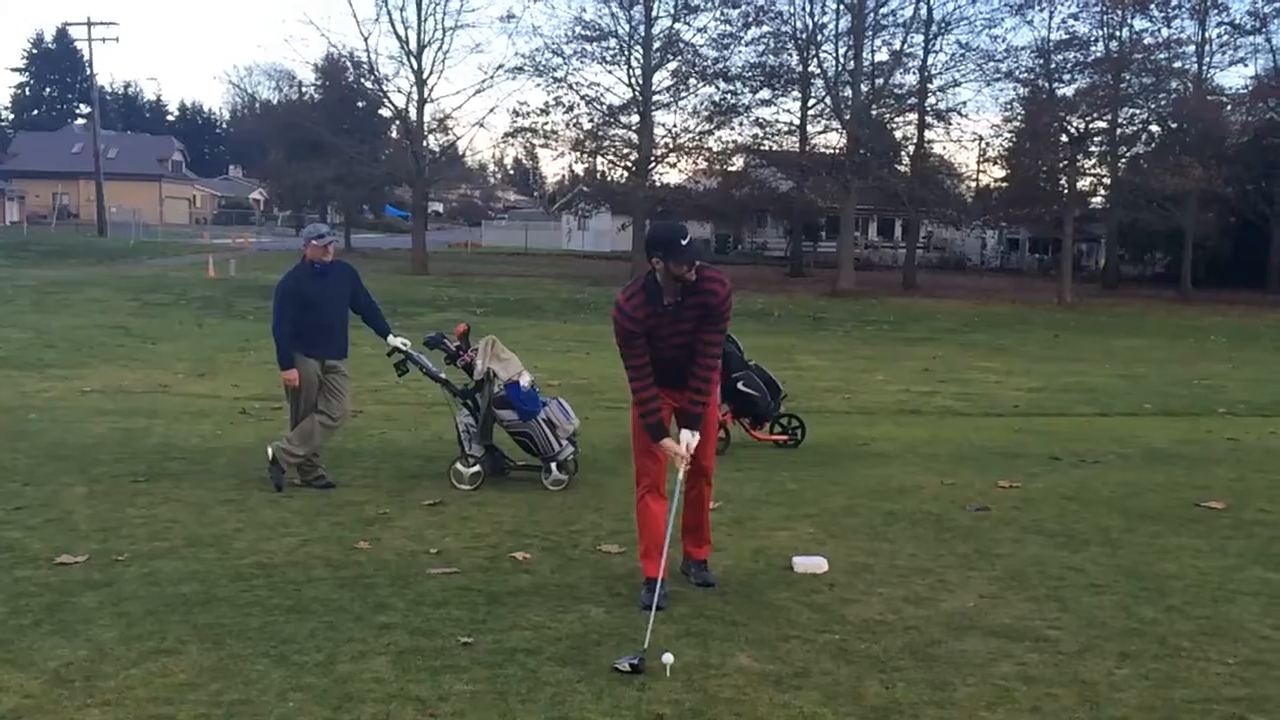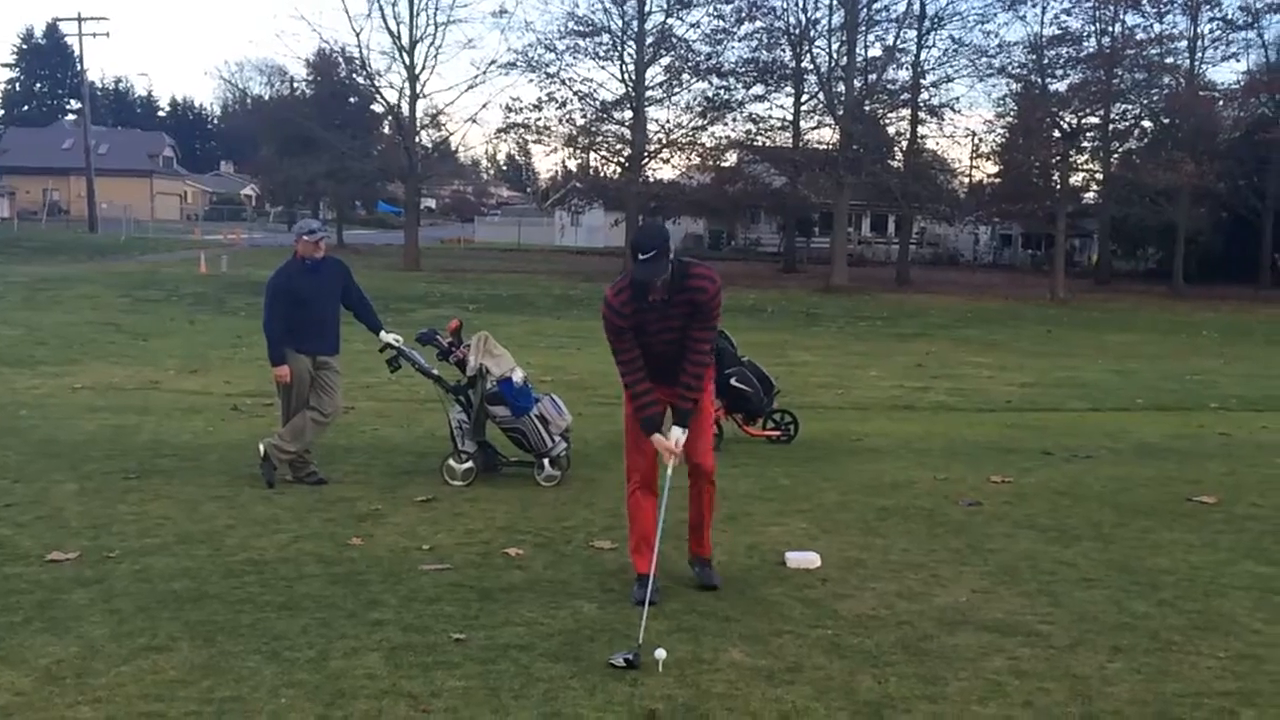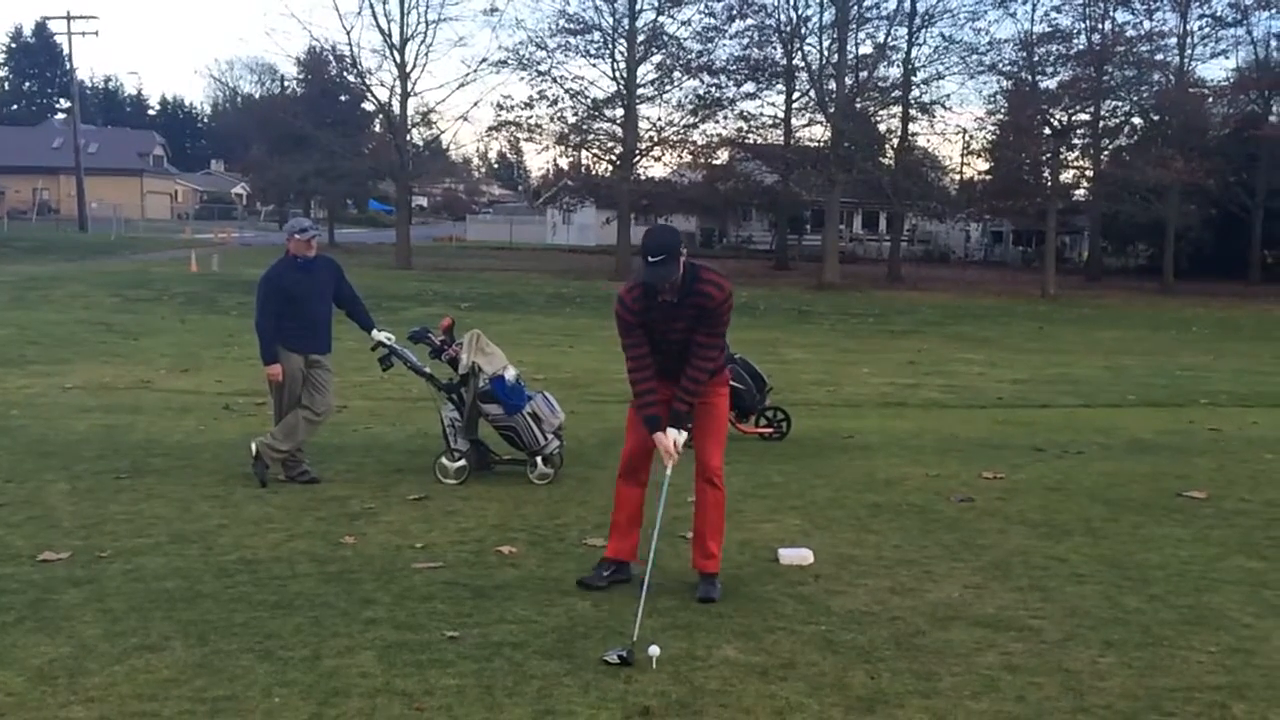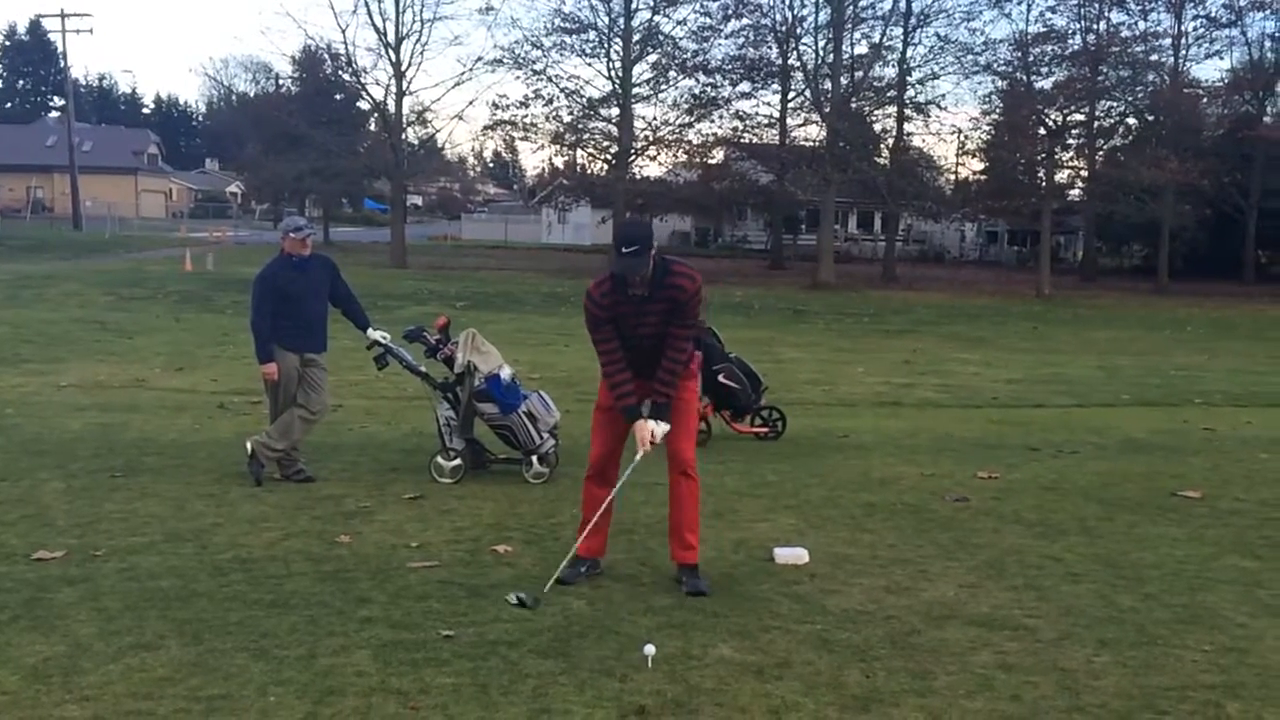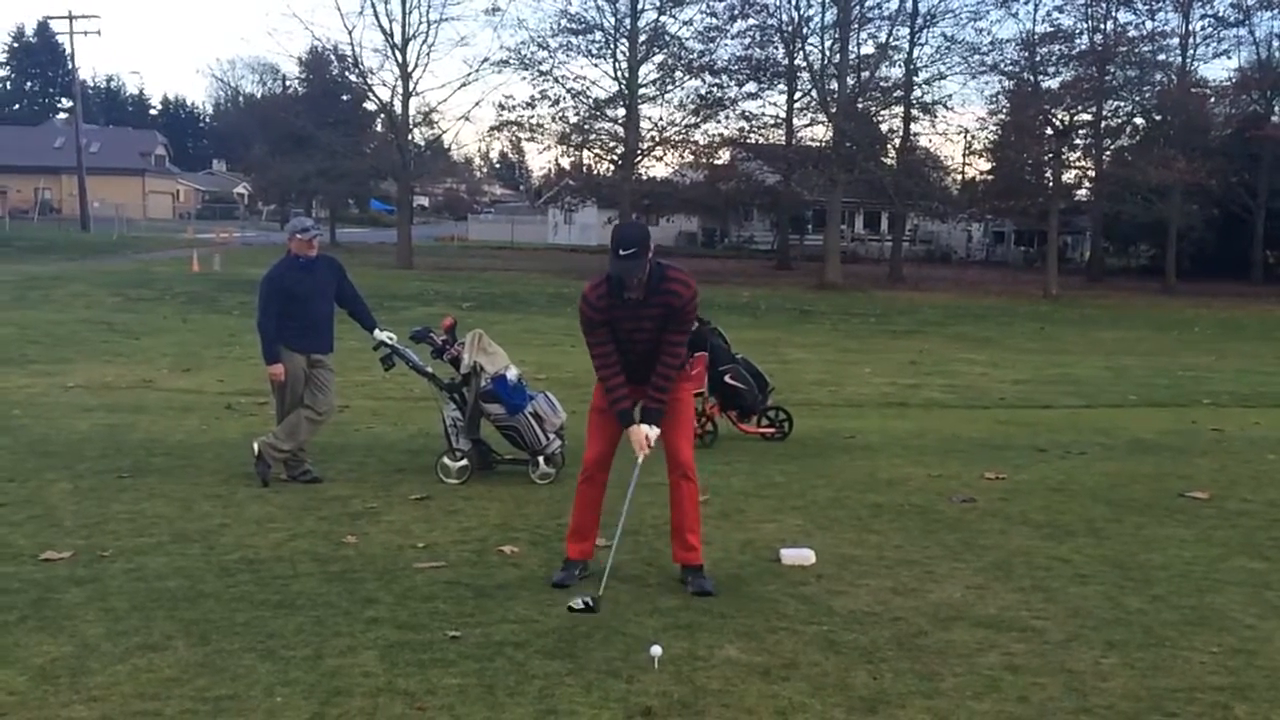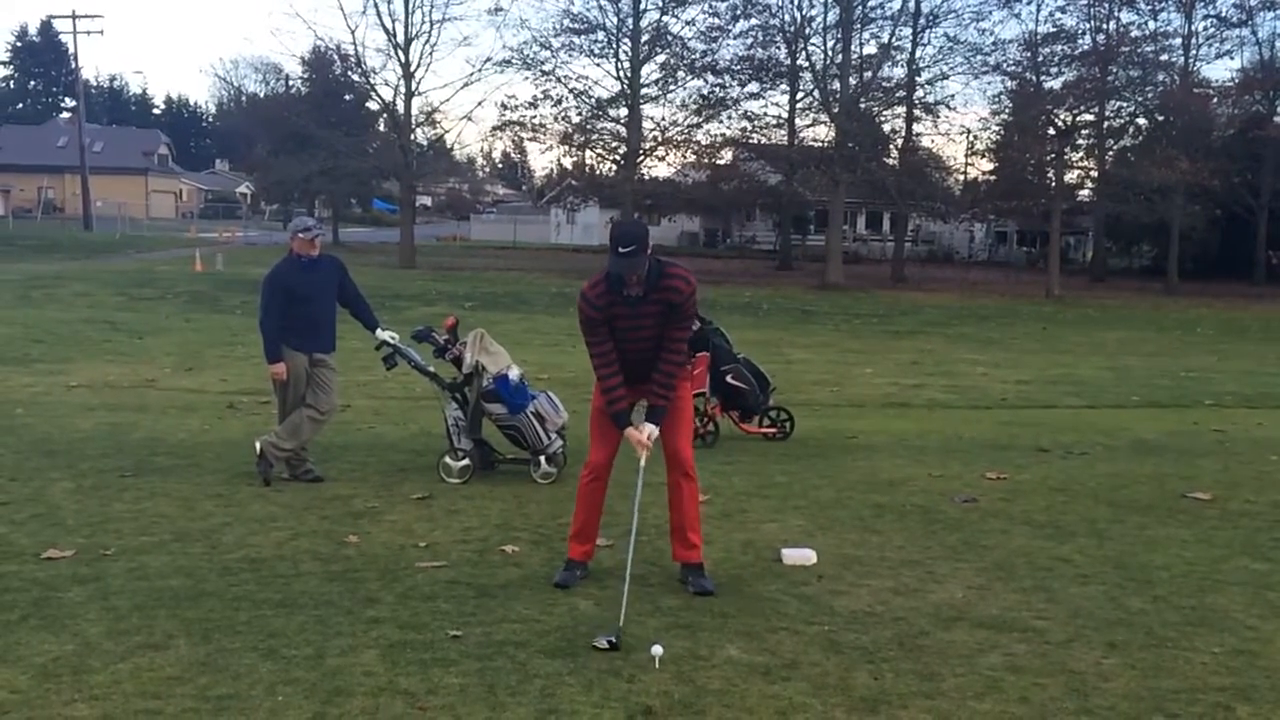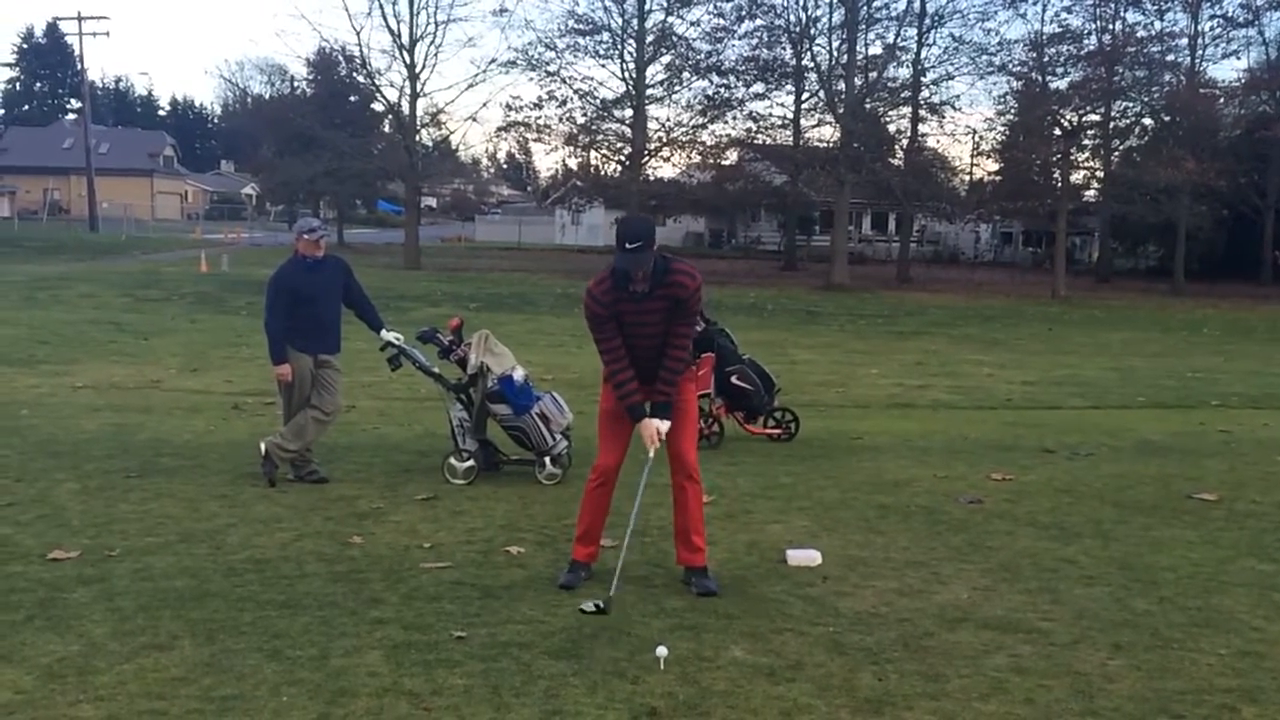
dt=0.5s
person 1, frame 1
left shoulder: (715, 287)
right shoulder: (629, 305)
left elbow: (707, 358)
right elbow: (640, 377)
left wrist: (693, 424)
right wrist: (662, 436)
left hip: (699, 384)
right hip: (654, 388)
left knee: (701, 470)
right knee: (650, 478)
left ankle: (695, 556)
right ankle: (653, 575)
person 1, frame 2
left shoulder: (704, 284)
right shoulder: (617, 300)
left elbow: (699, 354)
right elbow: (631, 371)
left wrist: (682, 420)
right wrist: (652, 430)
left hip: (694, 379)
right hip: (645, 382)
left knee: (702, 465)
right knee: (641, 474)
left ankle: (700, 554)
right ankle: (645, 571)
person 1, frame 3
left shoulder: (716, 291)
right shoulder: (630, 299)
left elbow: (704, 359)
right elbow: (640, 366)
left wrist: (681, 422)
right wrist: (656, 428)
left hip: (708, 382)
right hip: (656, 380)
left knee: (710, 469)
right knee: (632, 462)
left ankle: (708, 570)
right ankle: (617, 560)
person 1, frame 4
left shoulder: (685, 283)
right shoulder: (598, 294)
left elbow: (678, 350)
right elbow: (611, 360)
left wrist: (659, 413)
right wrist: (634, 417)
left hip: (675, 376)
right hip: (622, 377)
left knee: (682, 461)
right knee: (600, 460)
left ankle: (687, 563)
right ankle: (588, 555)
person 1, frame 5
left shoulder: (681, 290)
right shoulder: (594, 298)
left elbow: (672, 357)
right elbow: (606, 364)
left wrist: (651, 418)
right wrist: (628, 422)
left hip: (670, 380)
right hip: (617, 381)
left knee: (682, 463)
right knee: (594, 462)
left ankle: (691, 564)
right ankle: (577, 557)
person 1, frame 6
left shoulder: (680, 285)
right shoulder: (593, 296)
left elbow: (673, 353)
right elbow: (604, 363)
left wrist: (654, 415)
right wrist: (623, 422)
left hip: (669, 378)
right hip: (617, 379)
left knee: (681, 463)
right knee: (597, 463)
left ankle: (691, 563)
right ankle: (577, 558)
person 1, frame 7
left shoulder: (686, 281)
right shoulder: (599, 293)
left elbow: (679, 349)
right elbow: (615, 359)
left wrist: (662, 410)
right wrist: (640, 416)
left hip: (674, 380)
right hip: (624, 381)
left knee: (685, 465)
right knee: (606, 466)
left ankle: (694, 564)
right ankle: (582, 559)
person 2, frame 1
left shoulder: (345, 273)
right shoulder: (292, 281)
left elbow: (366, 306)
right elbow: (281, 326)
left wrist: (388, 335)
right wrist: (286, 366)
left hip: (335, 359)
right hip: (303, 358)
left knee: (336, 410)
right knee: (305, 417)
left ankle: (282, 454)
right ankle: (309, 471)
person 2, frame 2
left shoulder: (337, 269)
right shoulder: (284, 277)
left elbow: (358, 302)
right elbow: (272, 323)
left wrist: (380, 331)
right wrist: (278, 362)
left hip: (326, 355)
right hip: (295, 354)
left knee: (327, 407)
right knee: (296, 413)
left ankle: (274, 450)
right ankle: (301, 467)
person 2, frame 3
left shoulder: (329, 268)
right shoulder: (275, 275)
left elbow: (350, 301)
right elbow: (264, 321)
left wrist: (372, 330)
right wrist: (270, 361)
left hip: (318, 354)
right hip: (287, 353)
left knee: (319, 407)
right knee: (288, 412)
left ankle: (266, 449)
right ankle: (294, 466)
person 2, frame 4
left shoulder: (324, 266)
right shoulder: (271, 274)
left elbow: (346, 300)
right elbow: (260, 320)
left wrist: (368, 329)
right wrist: (265, 359)
left hip: (313, 352)
right hip: (282, 352)
left knee: (314, 406)
right knee: (284, 411)
left ankle: (261, 448)
right ankle: (289, 465)
person 2, frame 5
left shoulder: (331, 267)
right shoulder: (277, 275)
left elbow: (352, 300)
right elbow: (266, 321)
left wrist: (374, 329)
right wrist: (272, 361)
left hip: (319, 354)
right hip: (289, 353)
left knee: (321, 407)
right knee: (291, 411)
left ankle: (268, 449)
right ankle: (296, 465)
person 2, frame 6
left shoulder: (332, 266)
right shoulder: (279, 275)
left elbow: (354, 300)
right elbow: (268, 320)
left wrist: (376, 329)
right wrist: (274, 359)
left hip: (322, 352)
right hip: (291, 352)
left knee: (323, 406)
right knee: (293, 411)
left ankle: (270, 449)
right ankle: (297, 465)
person 2, frame 7
left shoulder: (338, 268)
right shoulder: (284, 276)
left elbow: (359, 301)
right elbow: (273, 321)
left wrist: (381, 330)
right wrist: (279, 361)
left hip: (327, 354)
right hip: (296, 353)
left knee: (327, 406)
right knee: (298, 412)
left ankle: (275, 450)
right ankle: (302, 466)
